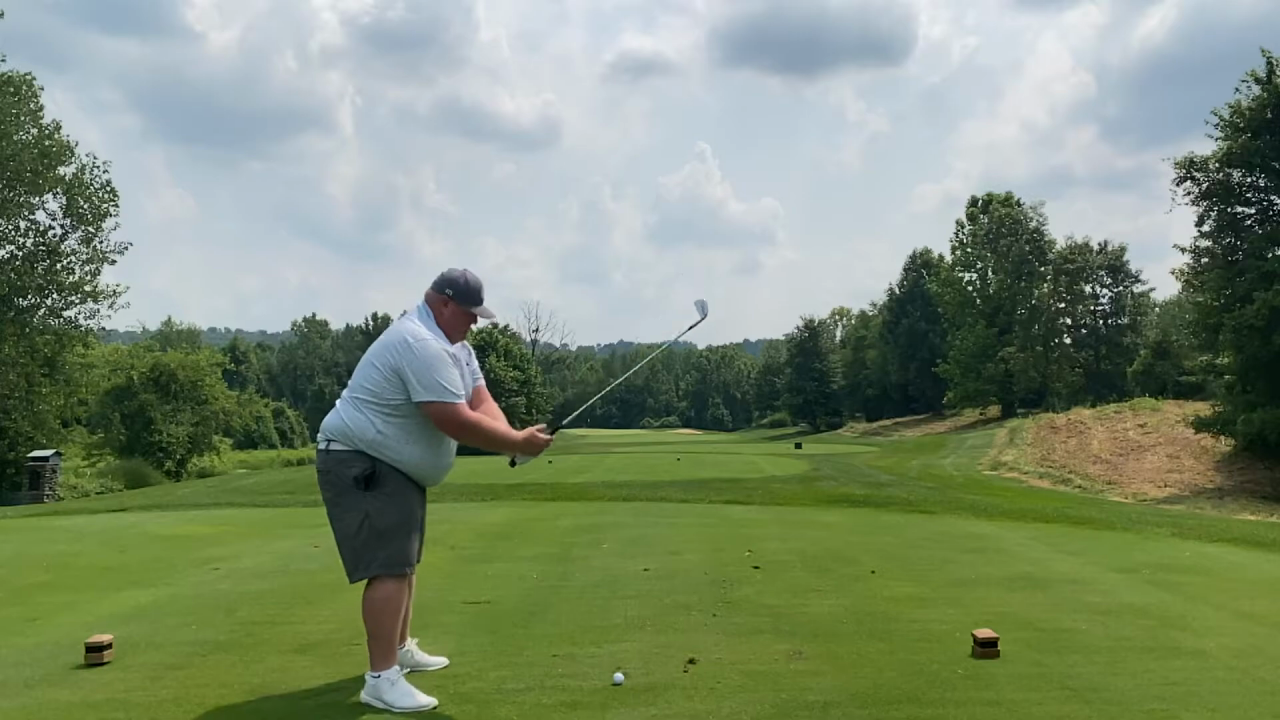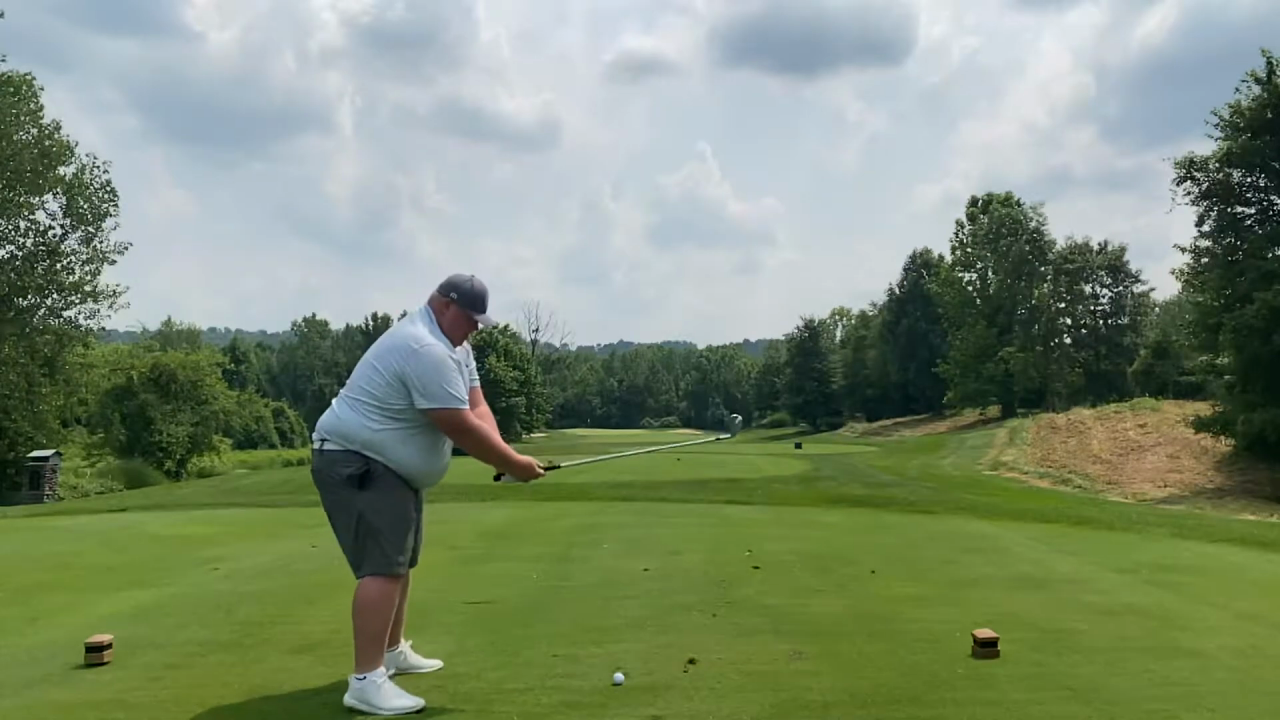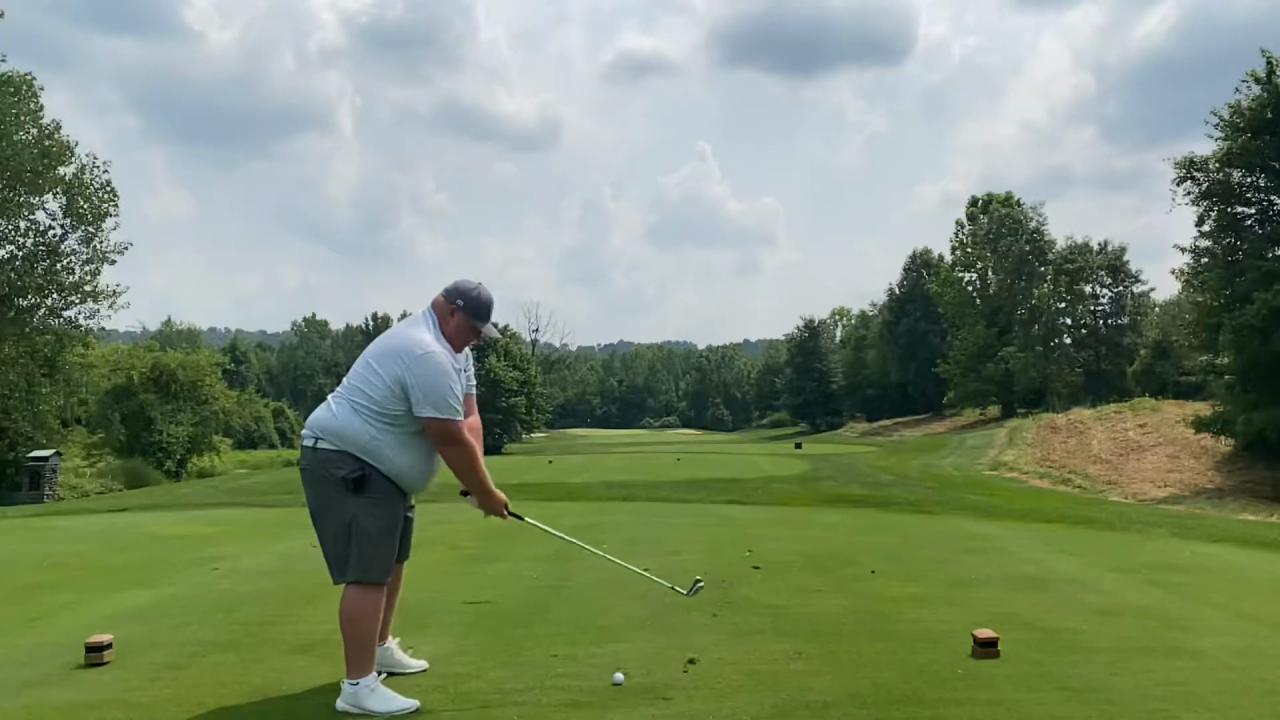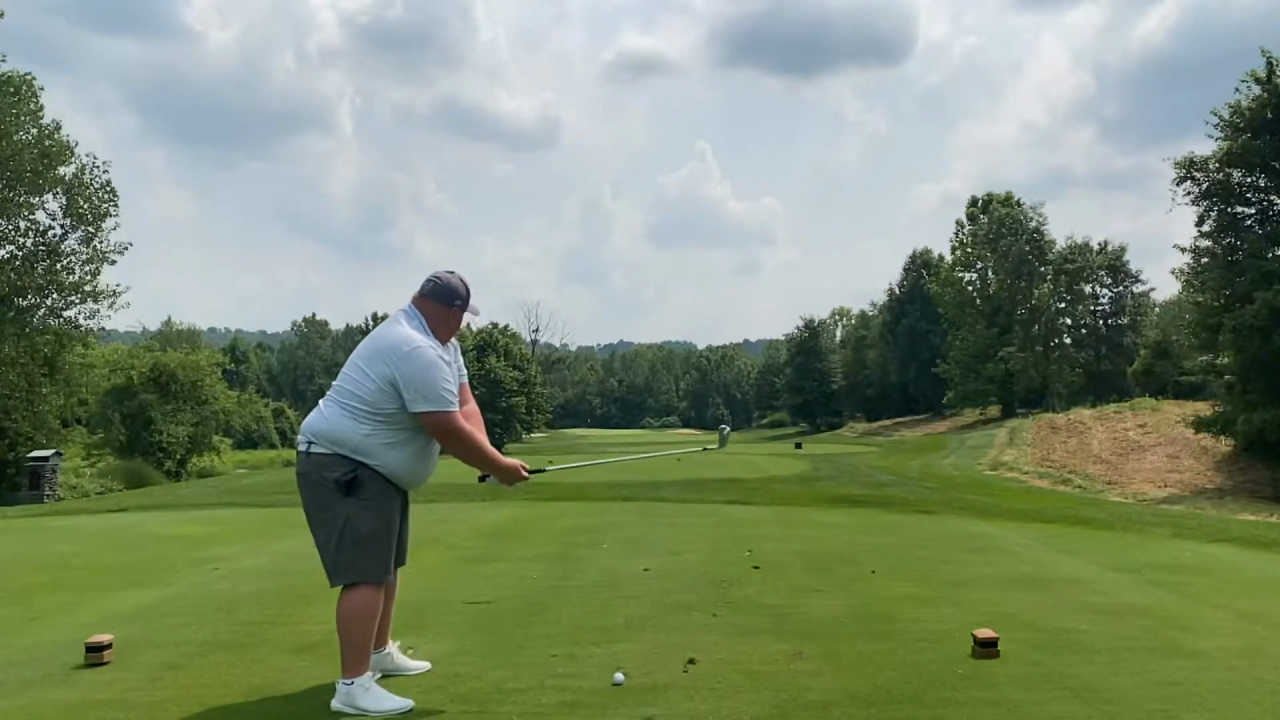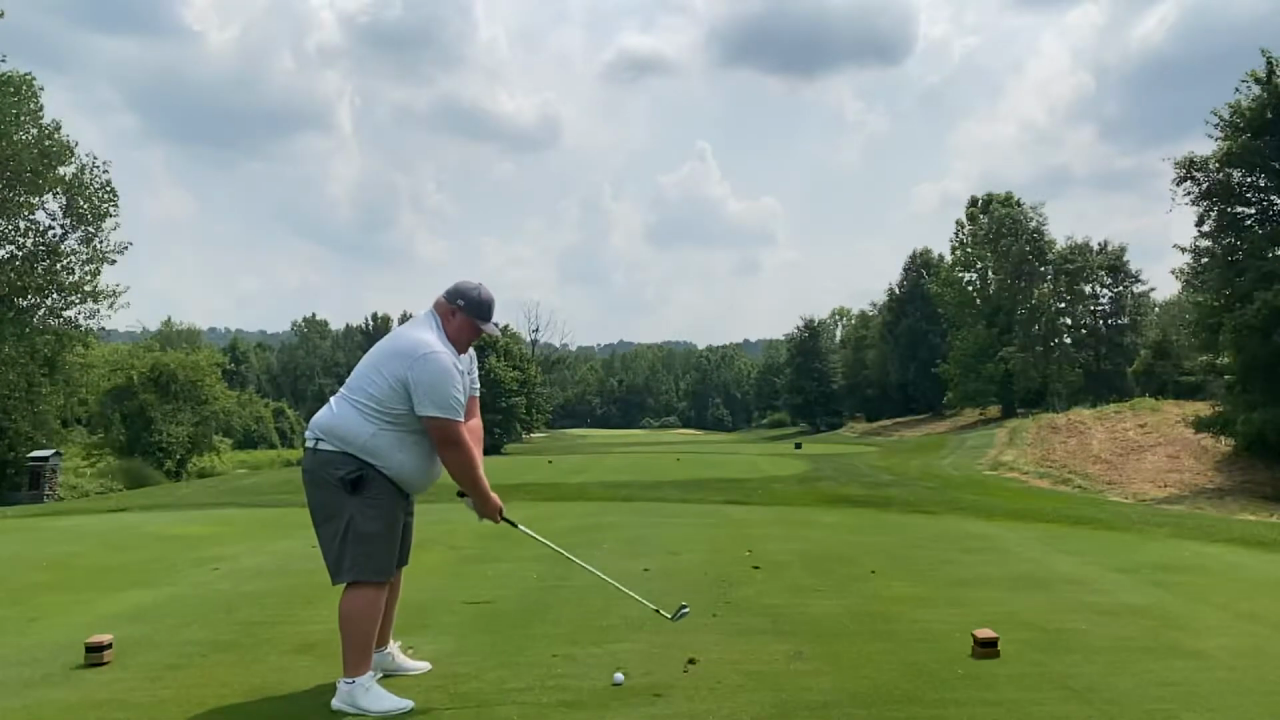
dt=1s
person 1, frame 1
left shoulder: (451, 343)
right shoulder: (422, 345)
left elbow: (481, 403)
right elbow: (456, 421)
left wrist: (514, 437)
right wrist: (517, 441)
left hip: (392, 467)
right hip: (361, 465)
left knee: (402, 561)
right knee: (388, 567)
left ankle: (399, 648)
right ankle: (381, 678)
person 1, frame 2
left shoulder: (452, 344)
right shoulder: (424, 350)
left elbow: (477, 410)
right elbow: (461, 428)
left wrist: (505, 454)
right wrist: (512, 464)
left hip: (389, 468)
right hip: (355, 464)
left knee: (397, 561)
right knee: (383, 567)
left ankle: (391, 650)
right ankle: (366, 681)
person 1, frame 3
left shoulder: (451, 347)
right shoulder: (428, 356)
left elbow: (468, 421)
right elbow: (451, 441)
left wrist: (480, 484)
right wrist: (486, 494)
left hip: (373, 466)
right hip: (345, 463)
left knee: (390, 560)
right knee: (368, 572)
left ankle: (379, 648)
person 1, frame 4
left shoulder: (436, 341)
right shoulder: (416, 352)
left elbow: (465, 406)
right elbow: (450, 432)
left wrist: (489, 455)
right wrist: (499, 466)
left hip: (373, 468)
right hip: (342, 467)
left knee: (385, 564)
right knee: (366, 573)
left ankle: (378, 652)
person 1, frame 5
left shoulder: (457, 351)
right shoulder: (431, 356)
left elbow: (469, 422)
right elbow: (449, 442)
left wrist: (478, 483)
right wrist: (481, 495)
left hip: (378, 469)
right hip: (346, 466)
left knee: (389, 565)
right knee: (368, 572)
left ankle: (380, 652)
right ankle: (353, 684)
